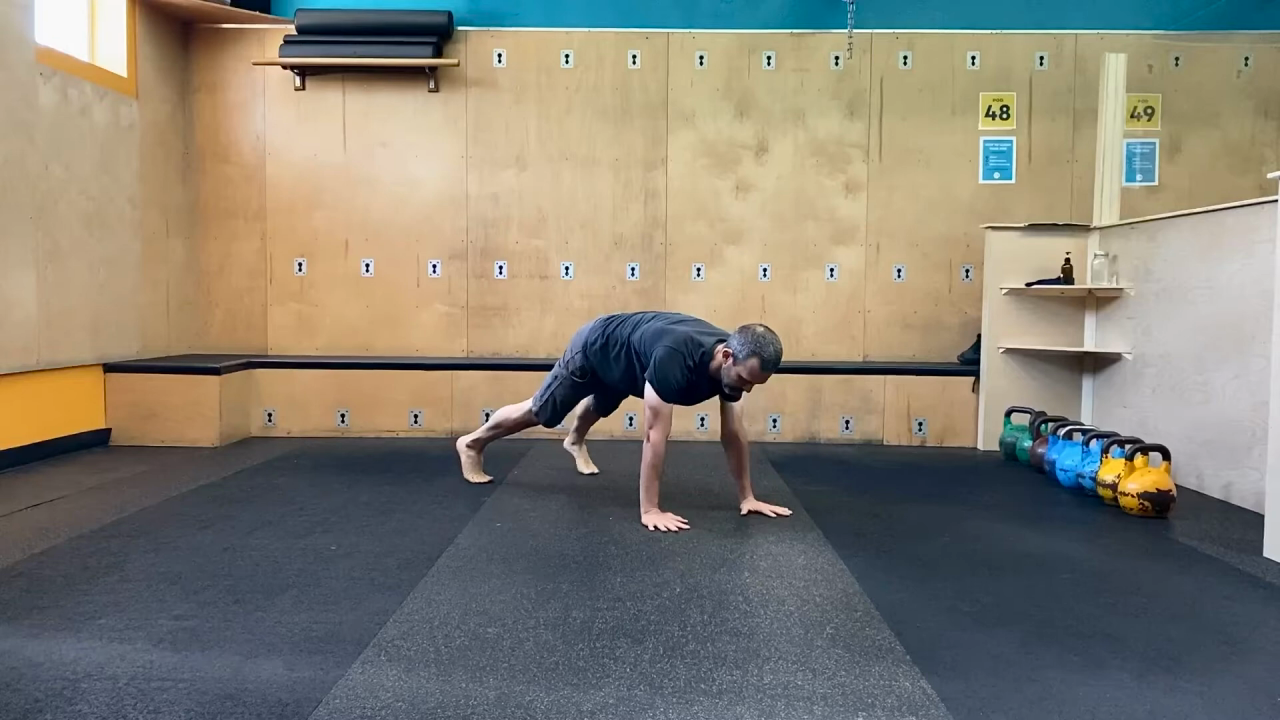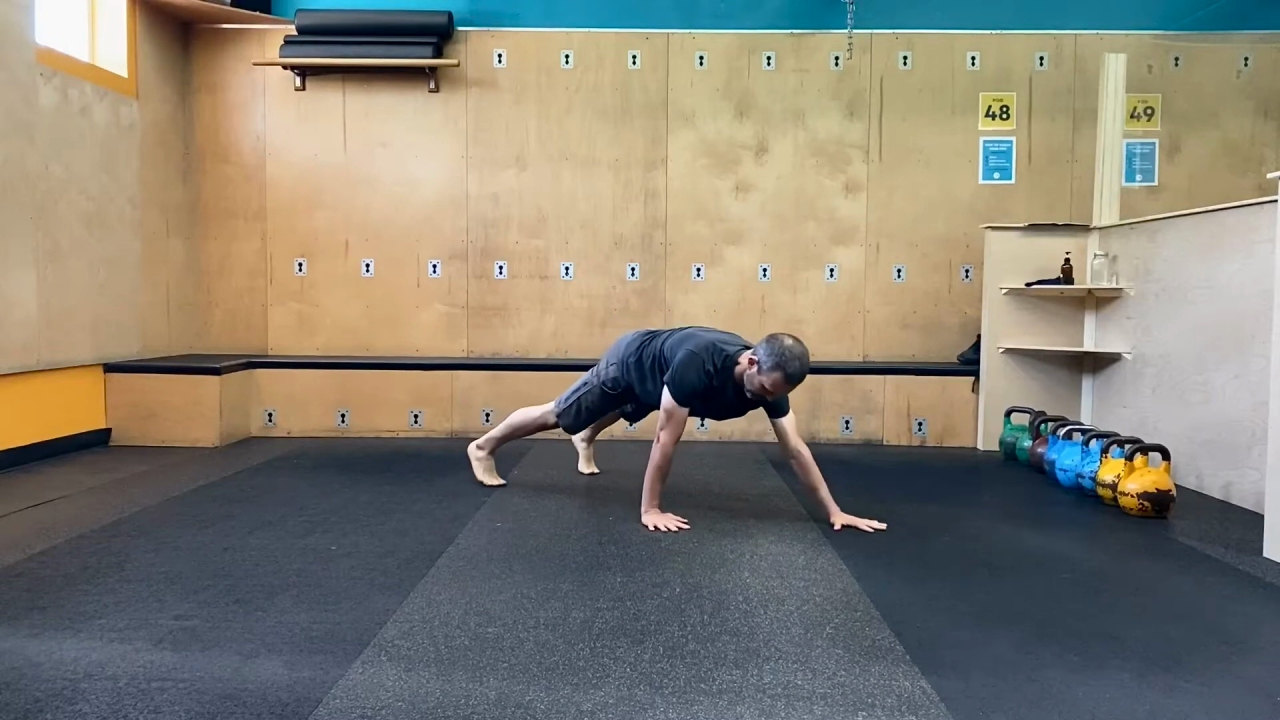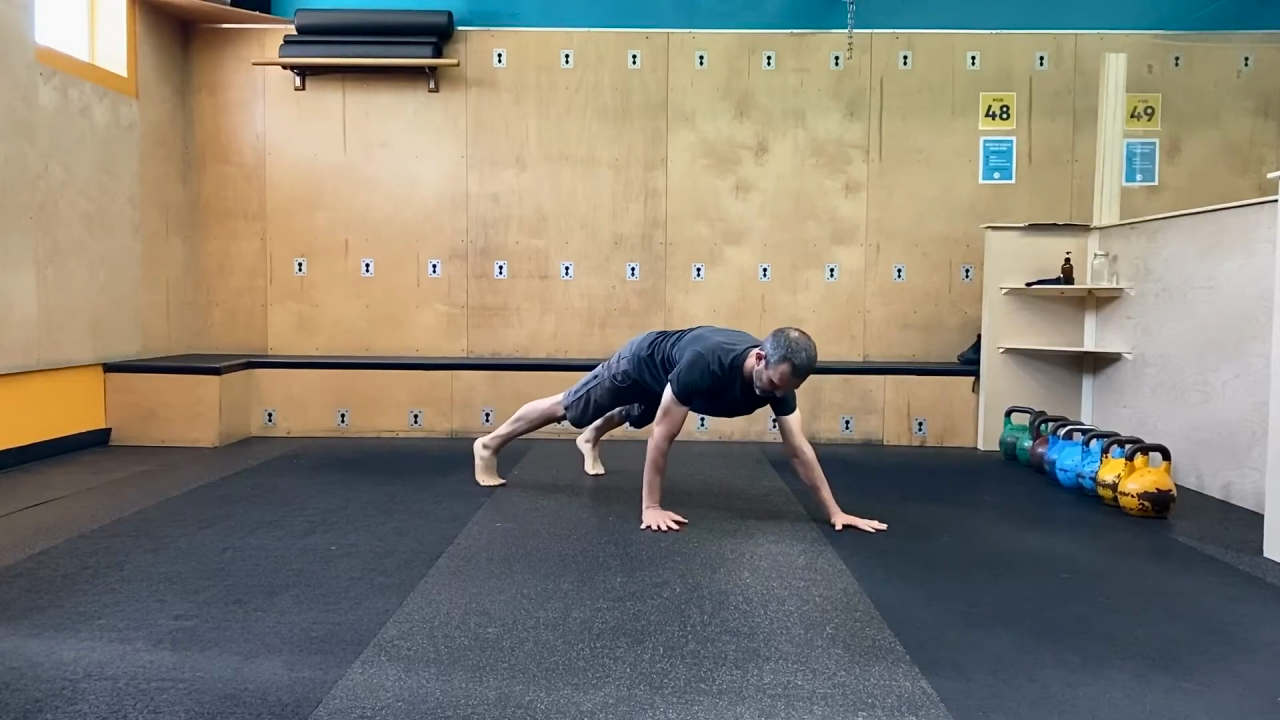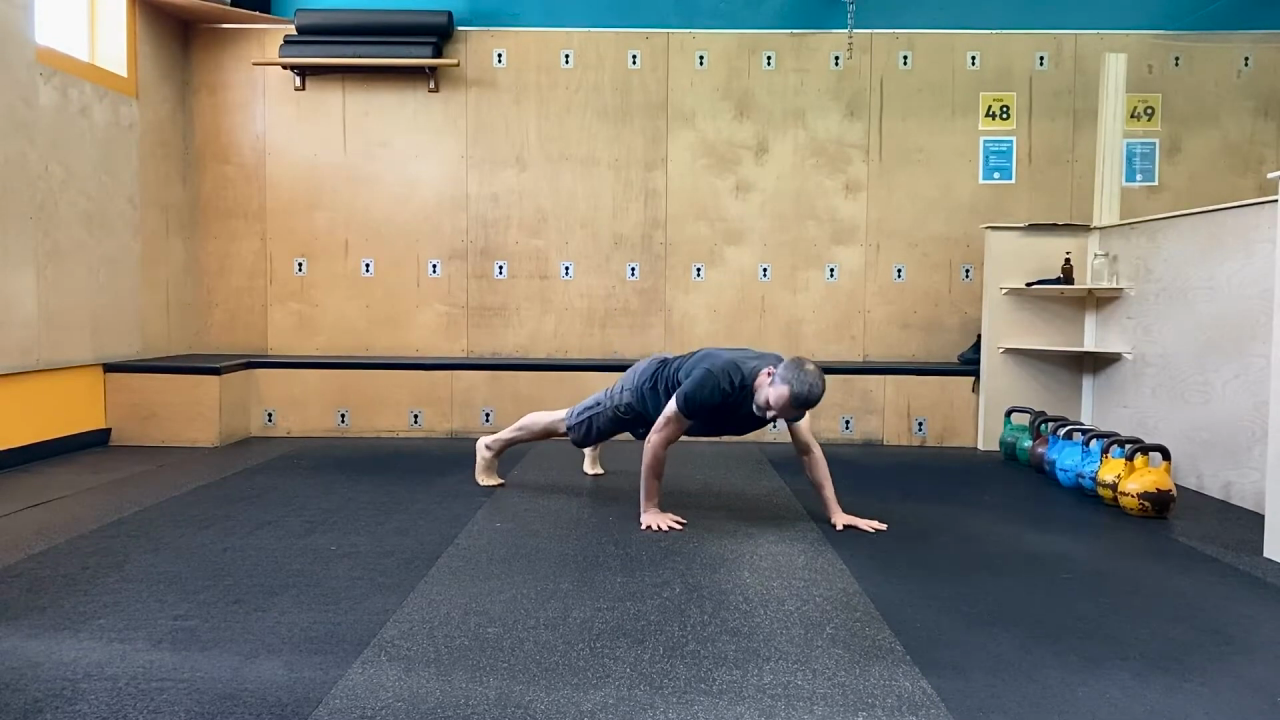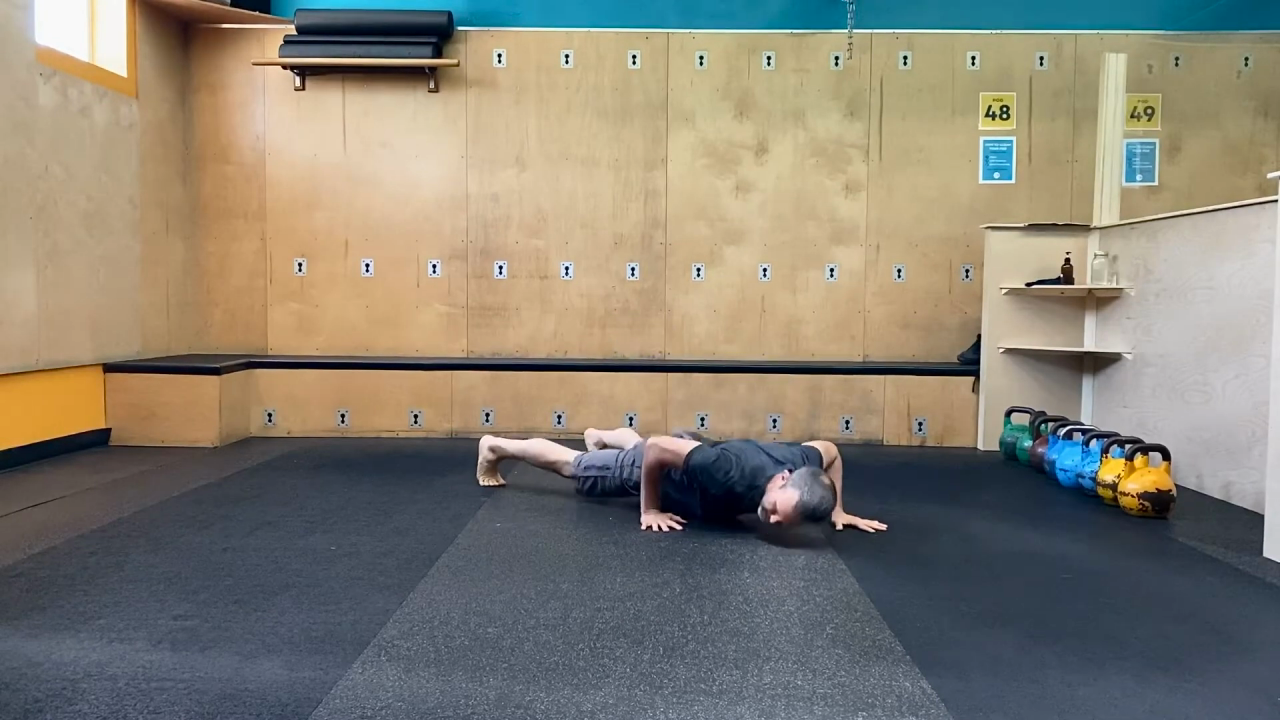
dt=1s
person 1, frame 1
left shoulder: (735, 361)
right shoulder: (675, 357)
left elbow: (734, 434)
right elbow: (656, 435)
left wrist: (747, 497)
right wrist: (649, 510)
left hip: (621, 358)
right hip: (594, 347)
left knee: (601, 406)
right knee: (539, 412)
left ankle: (576, 440)
right ankle: (472, 444)
person 1, frame 2
left shoulder: (769, 379)
right shoulder: (698, 363)
left elbow: (795, 448)
right elbow: (666, 438)
left wrist: (834, 511)
right wrist: (650, 511)
left hip: (649, 384)
right hip: (629, 361)
left knee: (621, 412)
right knee: (557, 415)
left ankle: (586, 441)
right ankle: (484, 448)
person 1, frame 3
left shoulder: (779, 375)
right shoulder: (706, 363)
left elbow: (799, 447)
right elbow: (661, 436)
left wrist: (834, 512)
right wrist: (650, 508)
left hip: (661, 383)
right hip: (641, 362)
left knee: (632, 414)
right knee: (566, 407)
left ankle: (591, 439)
right ankle: (489, 446)
person 1, frame 4
left shoulder: (786, 391)
right shoulder: (717, 381)
left elbow: (807, 448)
right elbow: (657, 440)
left wrist: (835, 511)
right wrist: (649, 510)
left hip: (674, 392)
right hip: (646, 389)
right knee: (566, 424)
left ankle: (592, 451)
right ankle: (492, 445)
person 1, frame 5
left shoulder: (802, 467)
right shoulder: (732, 475)
left elbow: (830, 451)
right elbow: (655, 450)
left wrist: (838, 511)
right wrist: (650, 510)
left hip: (686, 453)
right hip: (650, 464)
left knee: (631, 443)
right knee: (570, 465)
left ankle: (598, 436)
right ankle: (496, 447)
